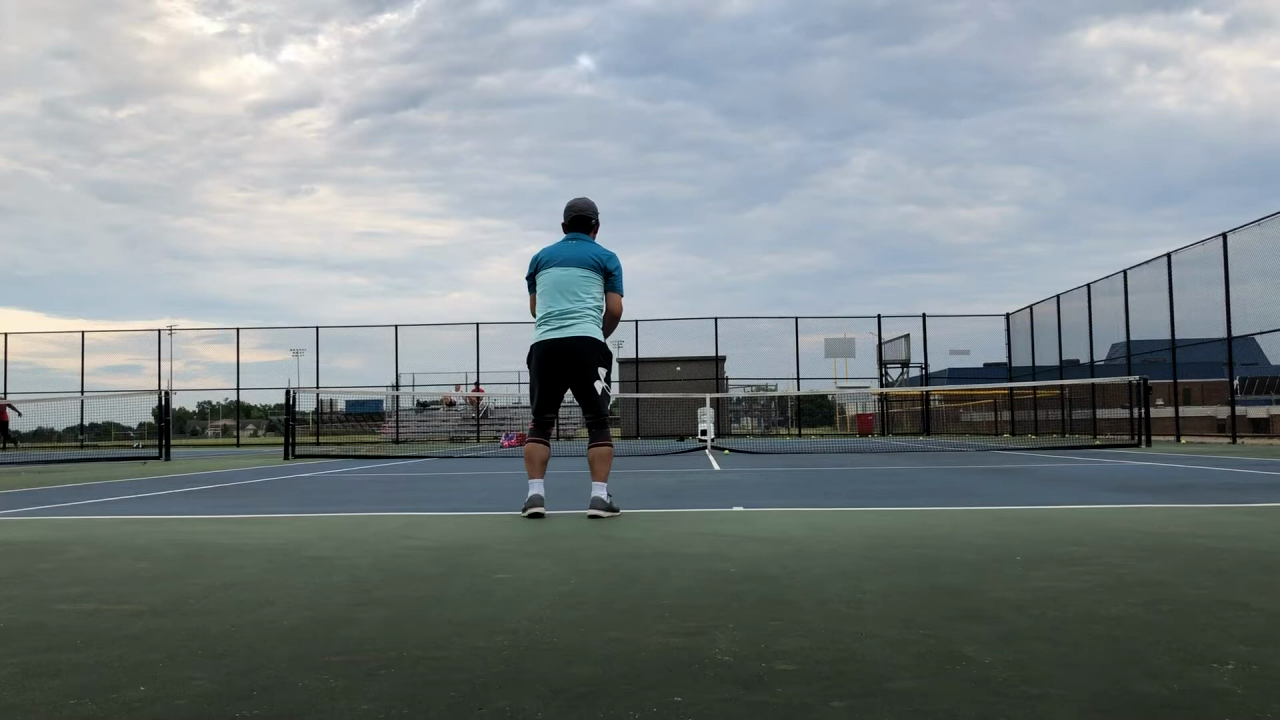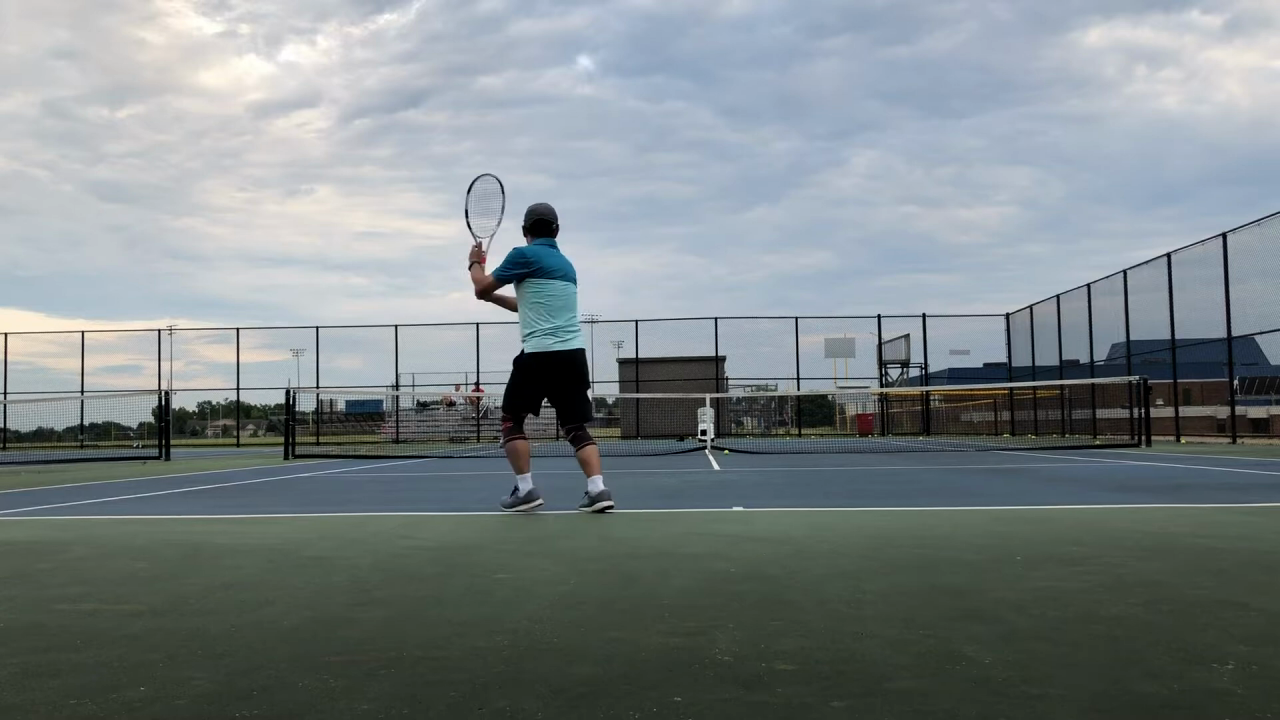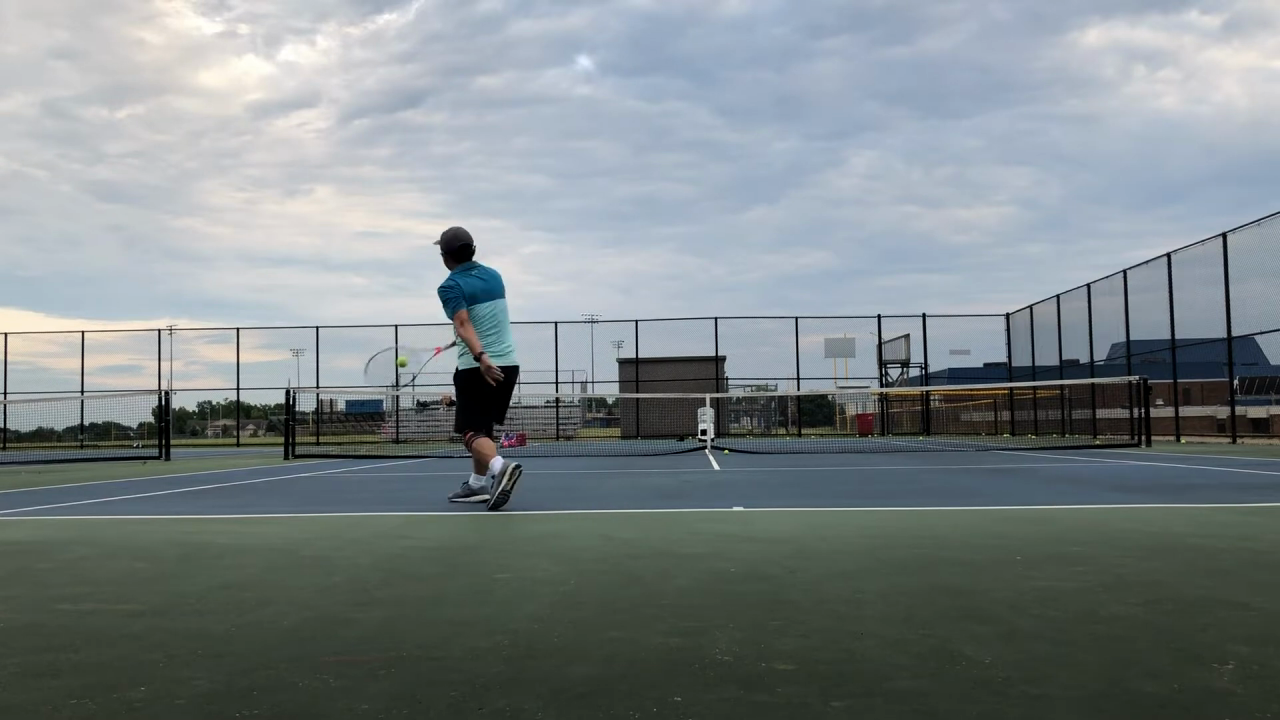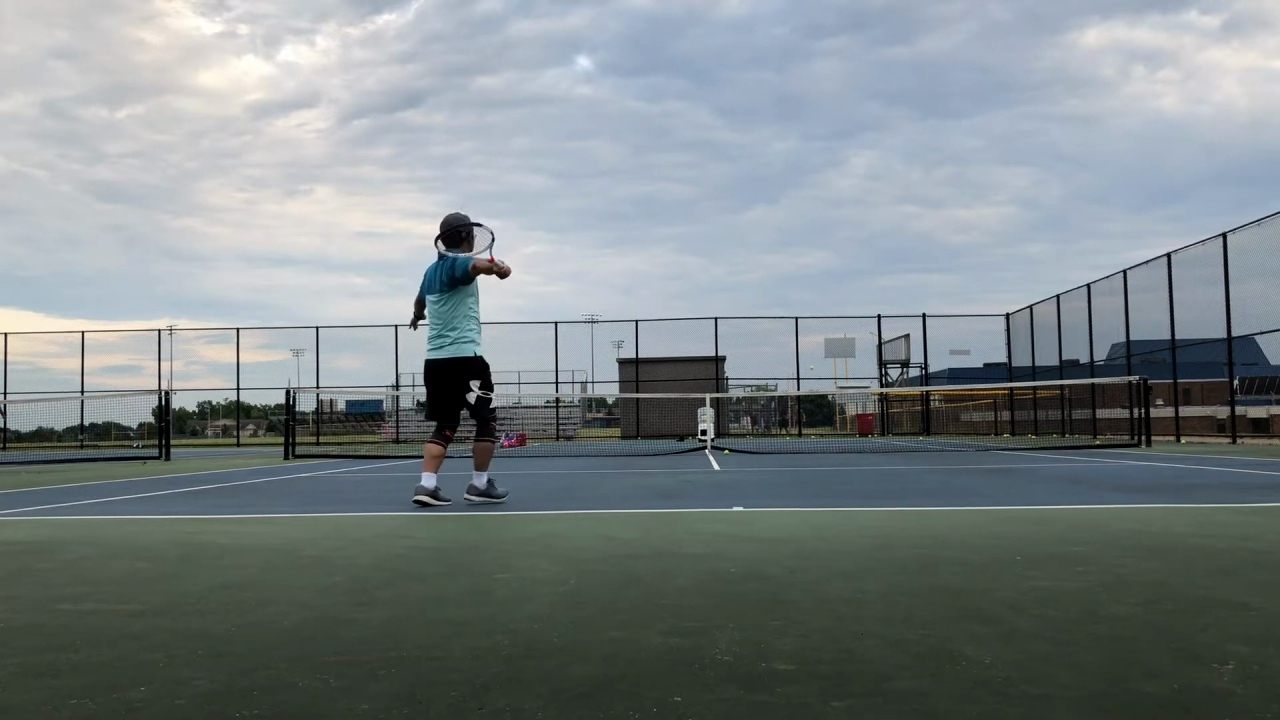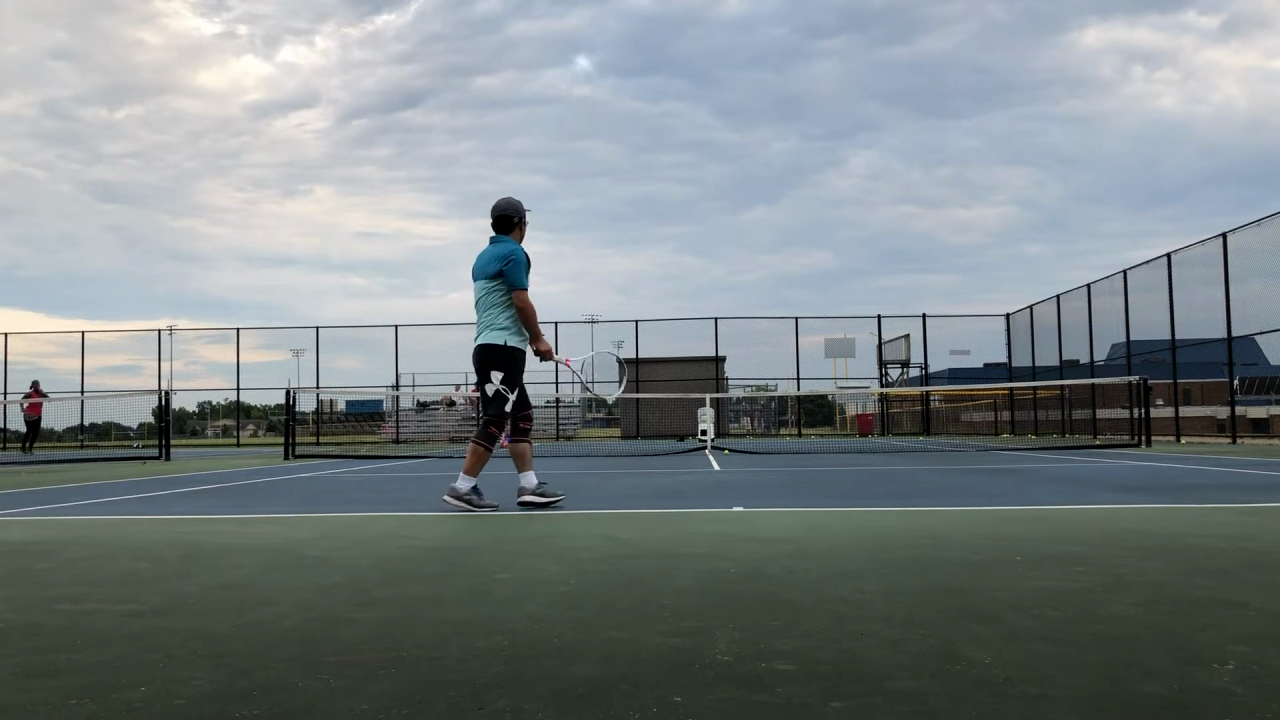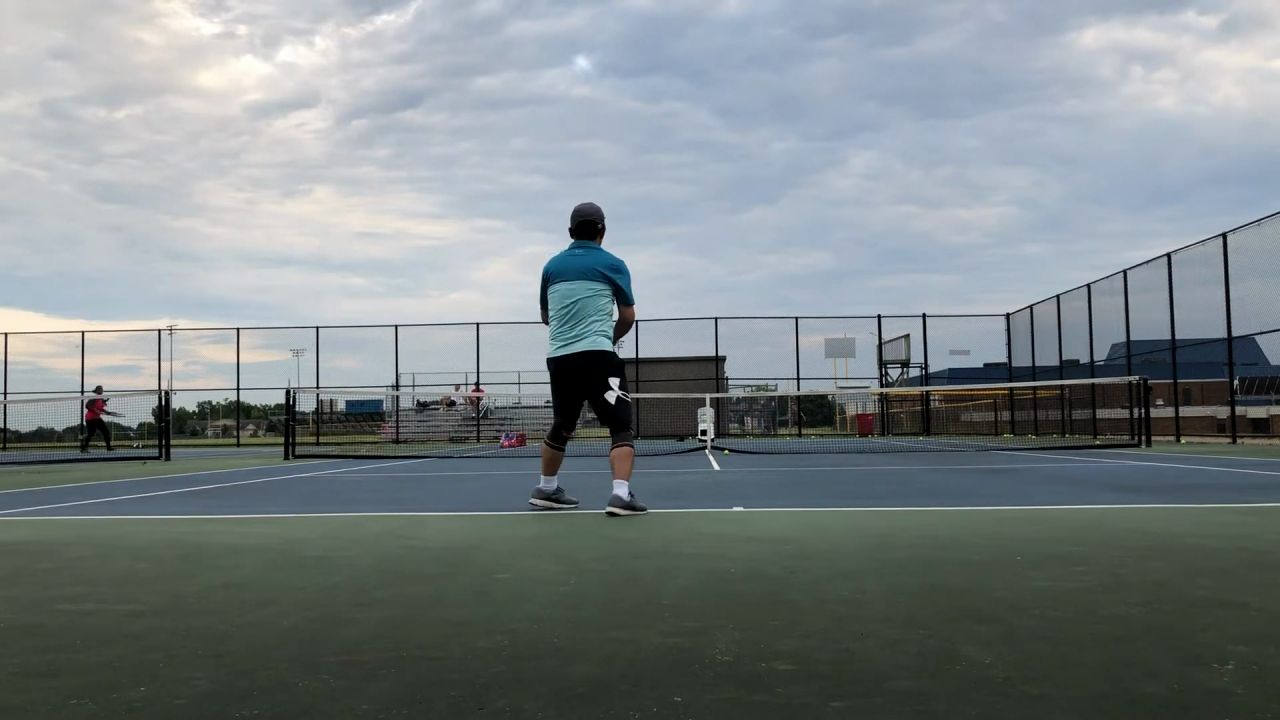
dt=0.7s
person 1, frame 1
left shoulder: (540, 257)
right shoulder: (606, 257)
right elbow: (614, 309)
right wrist: (600, 335)
left hip: (544, 346)
right hip: (586, 344)
left knee: (541, 422)
right knee: (598, 422)
left ankle: (535, 494)
right ankle: (600, 496)
person 1, frame 2
left shoulder: (524, 254)
right shoulder: (564, 263)
left elbow: (486, 285)
left wrist: (476, 264)
right wrist: (492, 298)
left hip: (540, 354)
right hip: (573, 353)
left knee: (512, 419)
right knee: (576, 427)
left ankle: (525, 490)
right ankle: (598, 490)
person 1, frame 3
left shoulder: (450, 287)
right shoulder: (492, 275)
left elbow: (463, 325)
left wrist: (480, 358)
left hip: (476, 369)
right hip: (506, 367)
left knee: (471, 431)
right knee: (482, 425)
left ankle: (501, 468)
right ankle: (478, 484)
person 1, frame 4
left shoulder: (432, 271)
right shoulder: (459, 263)
left elbow: (419, 301)
right elbow: (477, 265)
left wrist: (416, 318)
right wrist: (497, 267)
left hip: (435, 360)
right hip: (464, 358)
left knee: (444, 426)
right knee: (486, 421)
left ankle: (426, 485)
right ankle: (481, 483)
person 1, frame 5
left shoulder: (484, 256)
right shoulder: (514, 253)
right elbow: (521, 302)
left wrist: (529, 337)
right wrist: (539, 339)
left hip: (490, 348)
right hip: (502, 349)
left knee: (522, 417)
right knee: (495, 421)
left ankle: (530, 486)
right ankle: (463, 488)
person 1, frame 6
left shoulder: (552, 266)
right shoulder: (613, 264)
left elbow: (545, 316)
right elbow: (628, 316)
left hip: (559, 358)
right hip: (598, 356)
left knee: (562, 426)
right knee: (621, 427)
left ankle: (546, 489)
right ankle: (621, 495)
